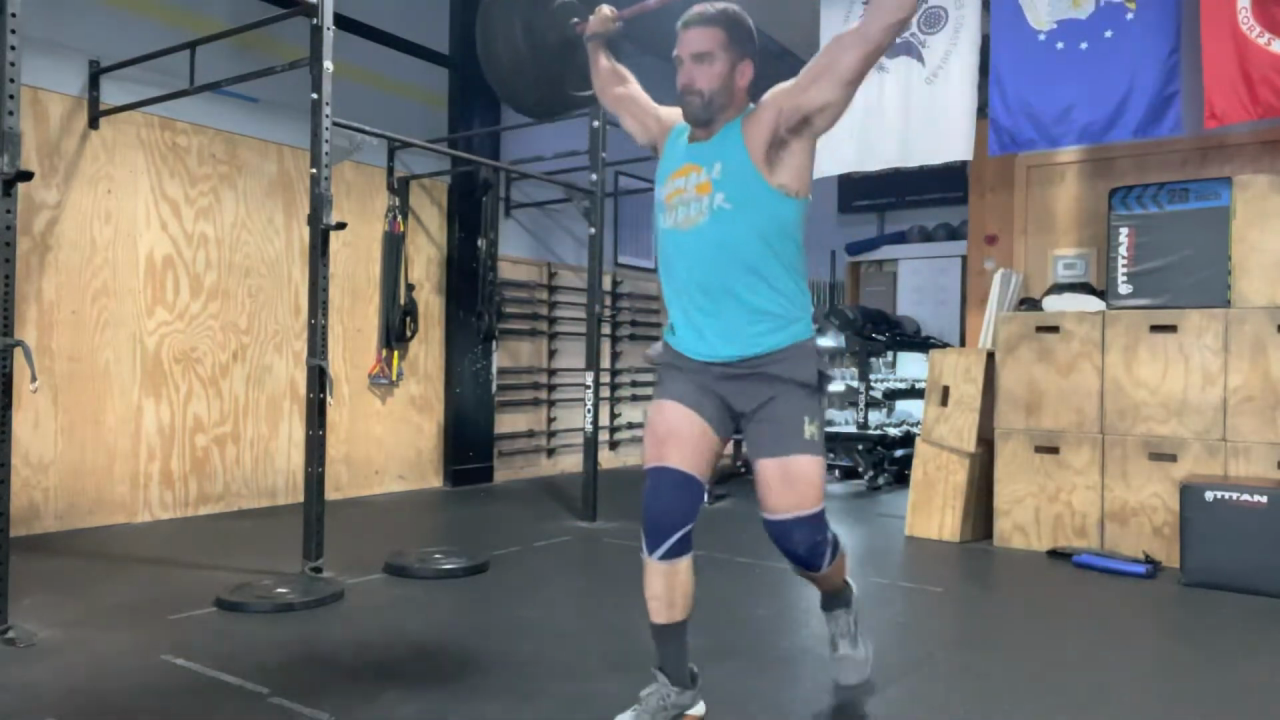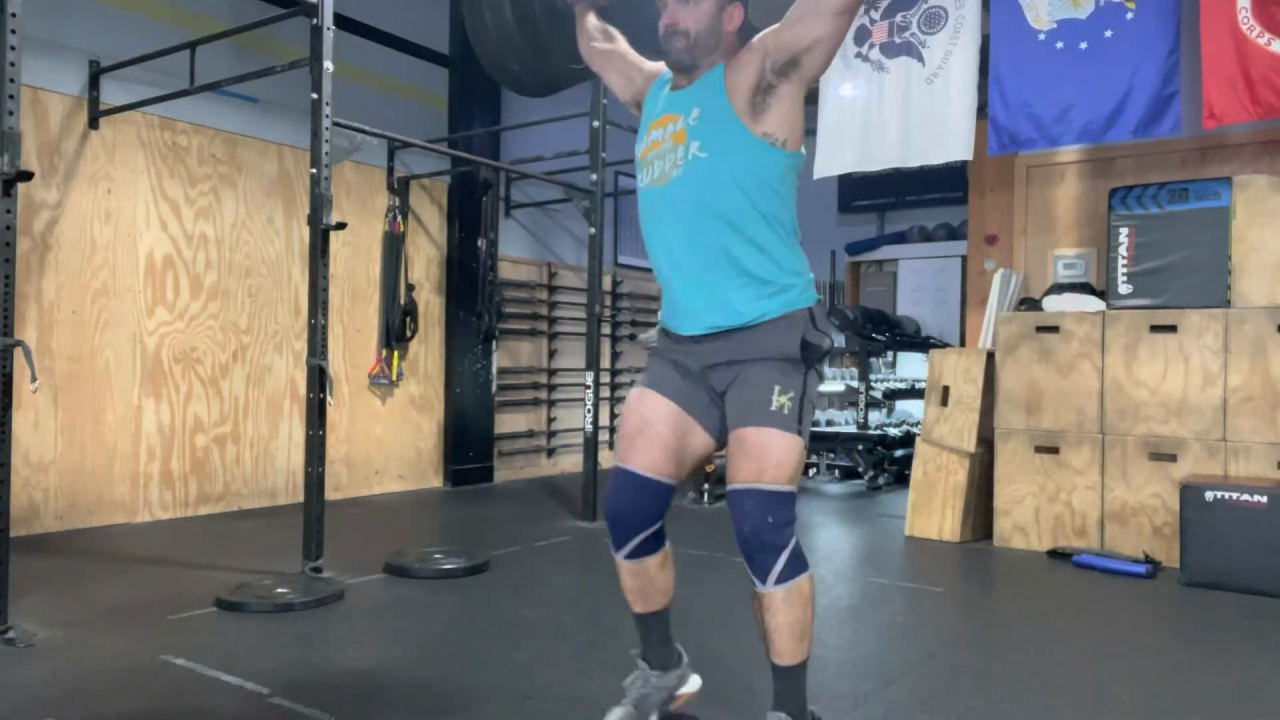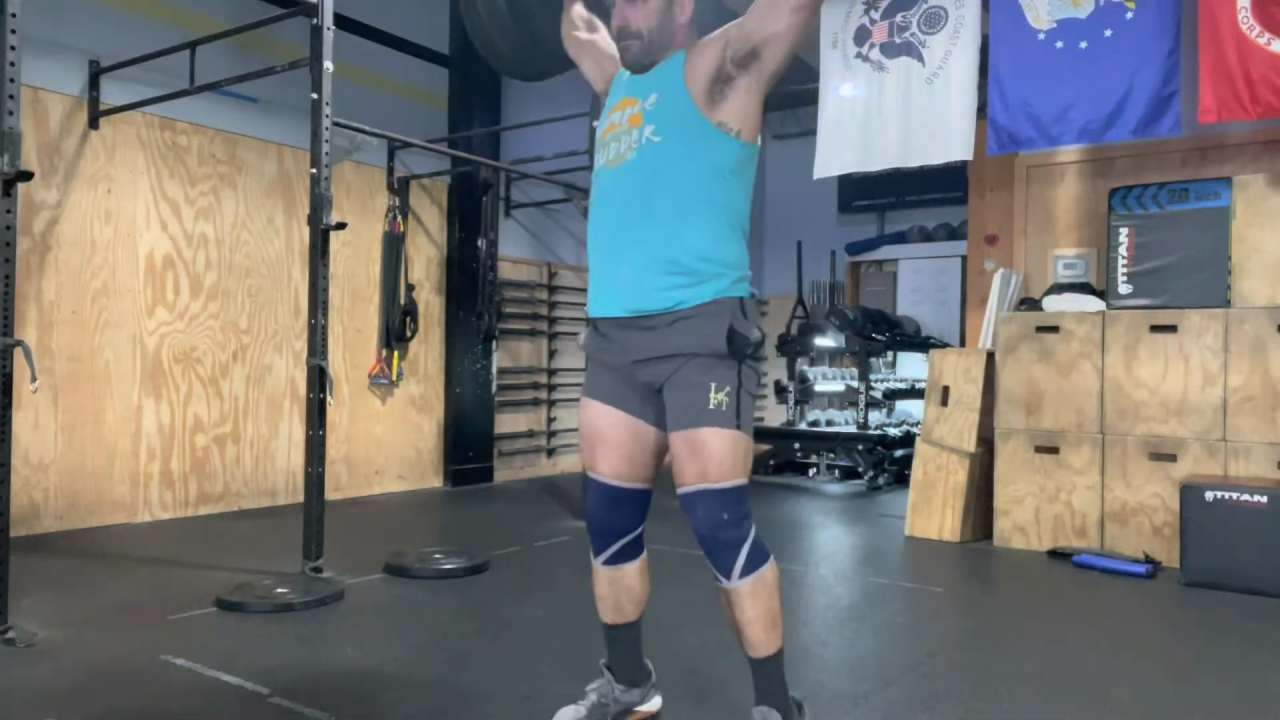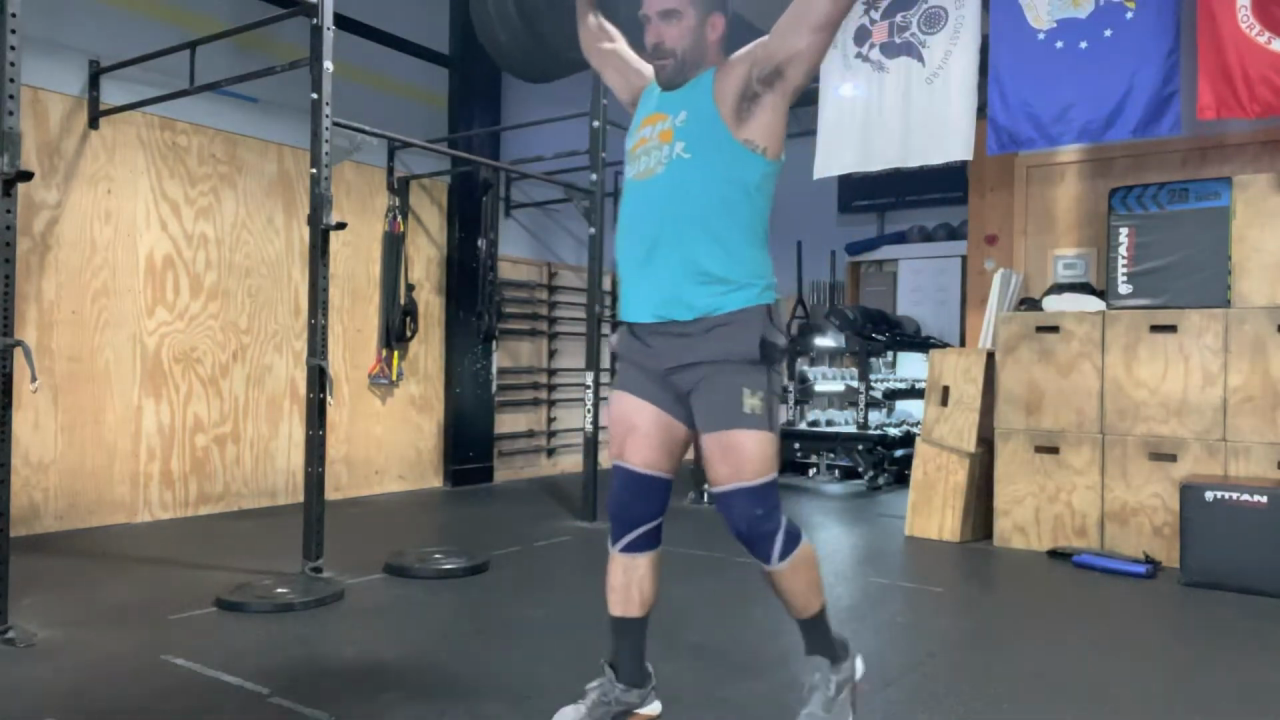
dt=0.4s
person 1, frame 1
left shoulder: (775, 126)
right shoulder: (669, 133)
right elbow: (618, 94)
left hip: (775, 362)
right hip: (688, 362)
left knee: (796, 529)
right knee: (664, 510)
left ankle: (840, 604)
person 1, frame 2
left shoulder: (762, 73)
right shoulder: (655, 89)
left hip: (770, 337)
right hip: (682, 343)
left knee: (762, 526)
right knee: (630, 506)
person 1, frame 3
left shoulder: (720, 64)
right shoulder: (622, 80)
left hip: (700, 327)
right hip: (615, 334)
left knee: (718, 520)
right knee: (609, 522)
person 1, frame 4
left shoulder: (747, 82)
right shoulder: (649, 93)
left hip: (727, 332)
right hip: (645, 337)
left knee: (750, 512)
right knee: (630, 511)
left ankle: (833, 660)
